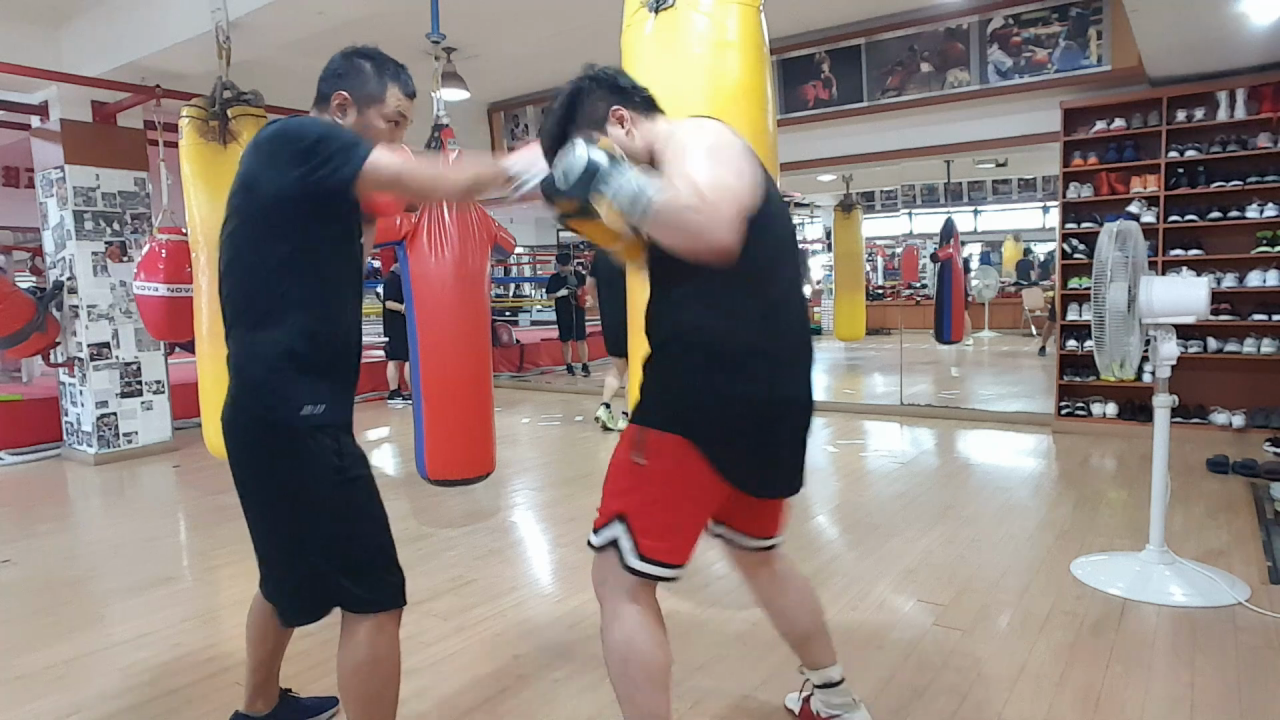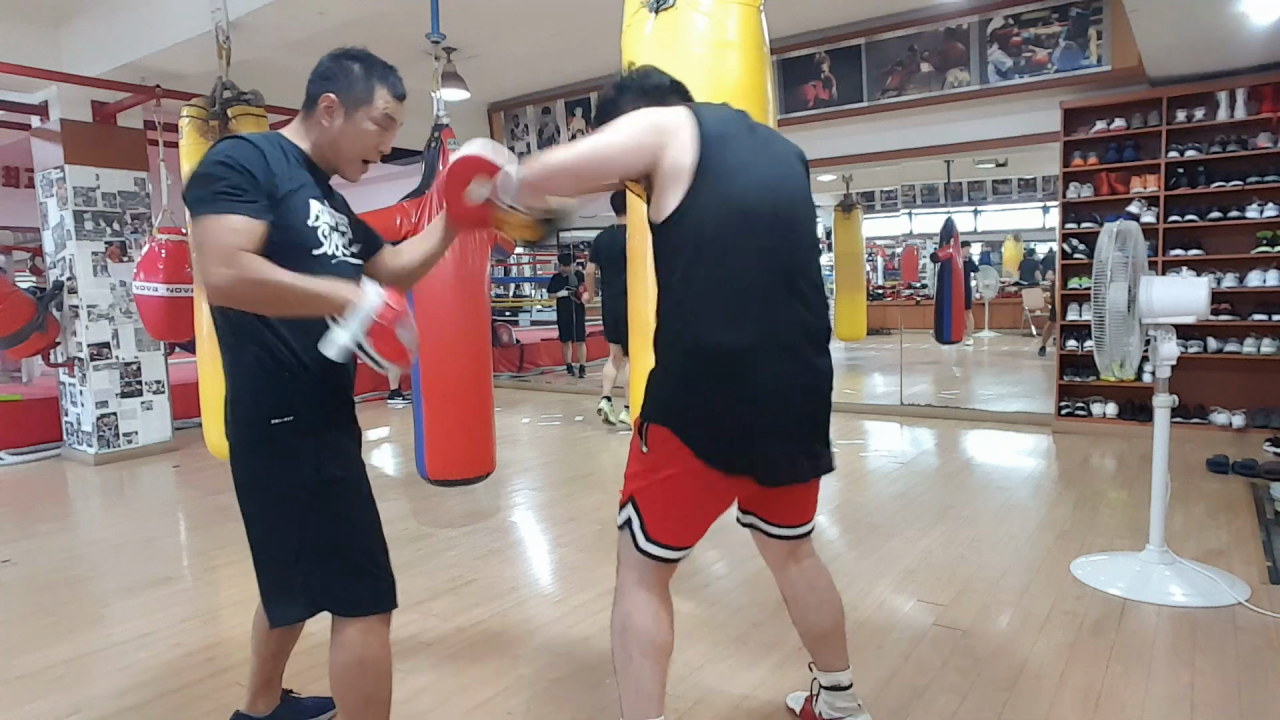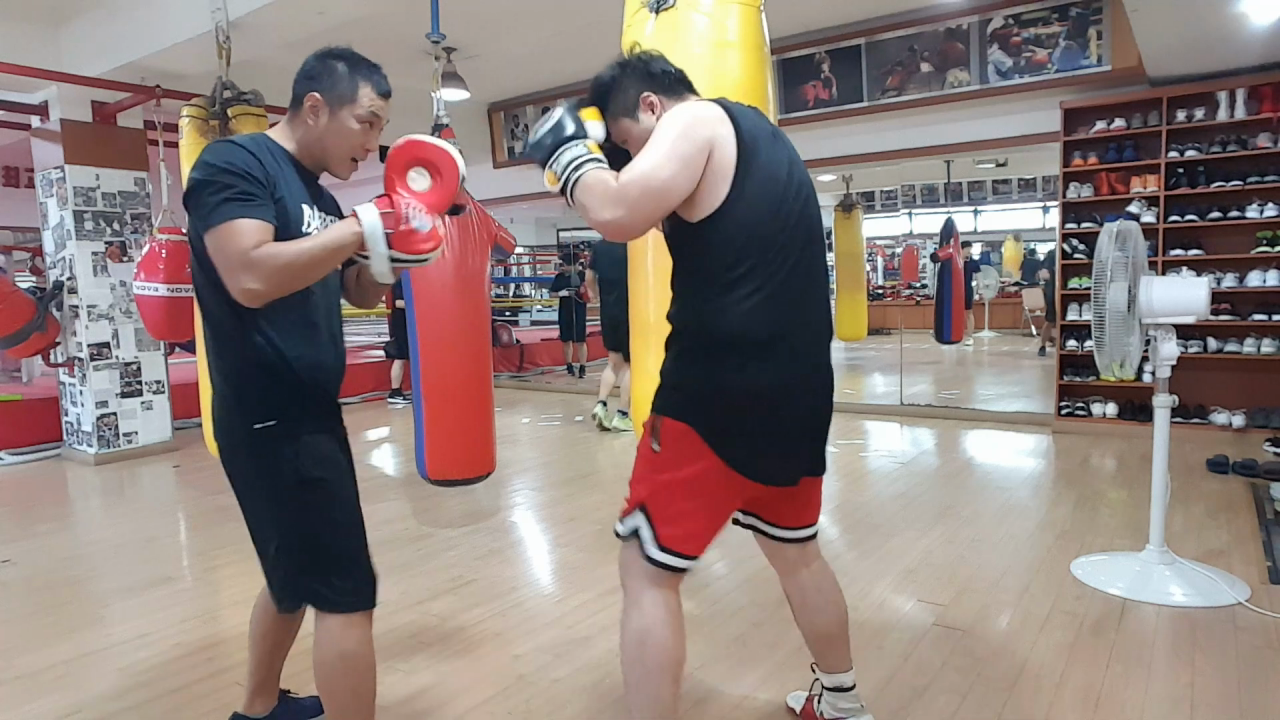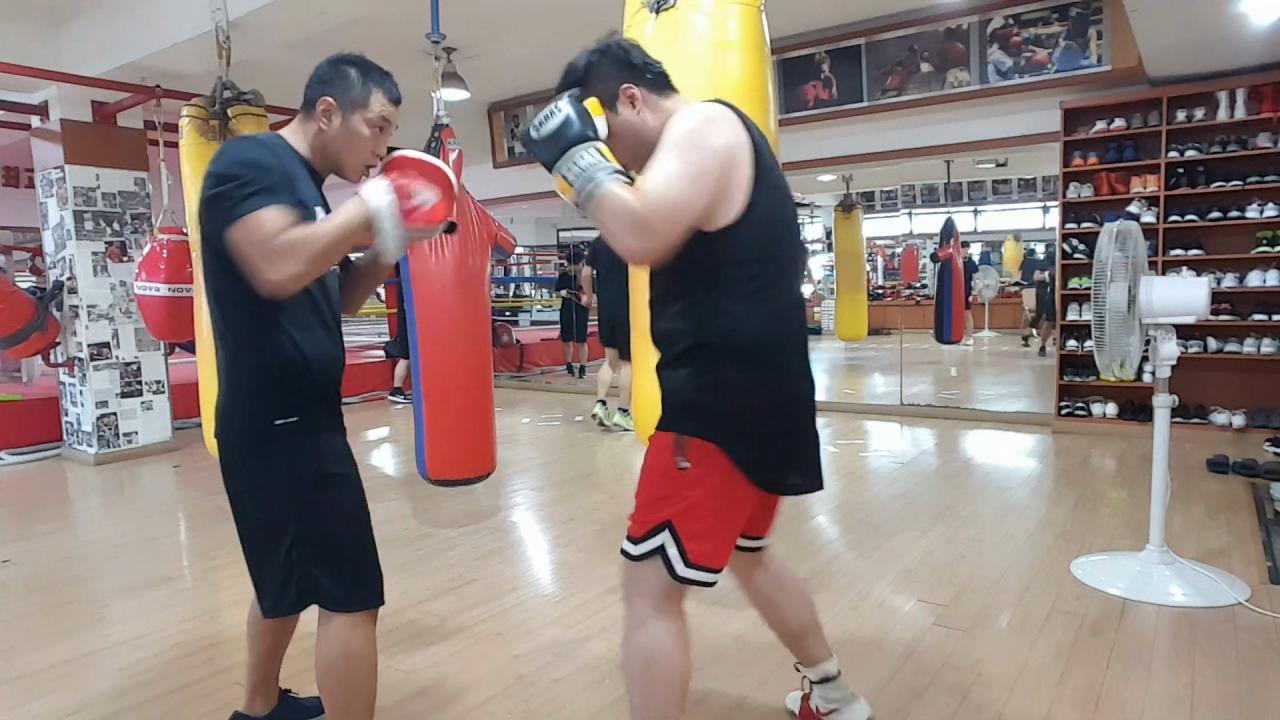
dt=0.2s
person 1, frame 1
left shoulder: (301, 171)
right shoulder: (299, 142)
left elbow: (321, 264)
right elbow: (433, 183)
left wrist: (363, 228)
right wrist: (515, 165)
left hip: (274, 412)
right hip: (295, 415)
left knee: (294, 573)
right knee: (372, 598)
person 1, frame 2
left shoulder: (325, 194)
right shoulder: (244, 161)
left elbow: (389, 273)
right elbow: (224, 275)
left wrist: (451, 217)
right wrist: (344, 303)
left hip: (315, 418)
right hip: (286, 421)
left knee: (296, 578)
right knee: (362, 600)
person 1, frame 3
left shoulder: (314, 193)
right shoulder: (236, 163)
left elbow: (359, 292)
right elbow: (254, 278)
left wrist: (395, 227)
right wrist: (362, 229)
left hip: (308, 417)
right hip: (271, 422)
left knee: (296, 574)
right knee: (345, 596)
person 1, frame 4
left shoulder: (307, 187)
right shoulder: (251, 161)
left elbow: (339, 298)
right elbow: (280, 269)
left wrist: (390, 241)
right wrist: (368, 211)
left hip: (297, 416)
right hip: (279, 419)
left knee: (291, 575)
right knee: (352, 594)
person 2, frame 1
left shoulder: (699, 141)
left elbow: (709, 229)
left wrist: (610, 181)
right wrist: (616, 230)
left hip: (698, 408)
right hip: (769, 403)
left knee: (620, 584)
right knee: (757, 552)
person 2, frame 2
left shoulder: (664, 126)
right shoulder: (781, 150)
left elbow: (546, 177)
left wrist: (521, 203)
left hip: (702, 396)
right hip: (797, 393)
left knee: (641, 570)
right knee: (789, 545)
person 2, frame 3
left shoulder: (695, 122)
right shoulder: (761, 138)
left elbow: (616, 214)
left wrist: (566, 151)
left hip: (714, 395)
right hip: (797, 391)
left knee: (646, 577)
right knee: (794, 550)
person 2, frame 4
left shoulder: (704, 124)
right shoulder: (714, 136)
left elbow: (639, 236)
right elbow: (674, 253)
left wrist: (574, 154)
right wrist: (595, 169)
left hip: (719, 404)
right hip: (771, 396)
left knee: (650, 590)
right knee: (743, 554)
person 3, frame 1
left shoulder: (600, 254)
left elbow: (590, 284)
left wrist: (596, 301)
left hip: (609, 321)
right hip: (629, 321)
left knee: (618, 367)
left ankle: (605, 407)
right ankle: (627, 416)
person 3, frame 2
left shoulder: (601, 238)
left elbow: (590, 271)
left wrist: (591, 292)
left hip: (609, 305)
right hip: (630, 304)
left knee: (615, 356)
left ankle: (606, 399)
right ankle: (629, 409)
person 3, frame 3
left shoulder: (600, 246)
left elbow: (589, 277)
left wrist: (596, 294)
left hip: (607, 311)
right hip: (629, 312)
left knee: (614, 363)
right knee: (630, 365)
left ankle: (601, 404)
right ankle: (622, 415)
person 3, frame 4
left shoulder: (598, 242)
left elbow: (585, 274)
left wrist: (589, 295)
left hip: (605, 309)
right hip: (627, 309)
left knee: (610, 360)
right knee: (629, 362)
left ankle: (601, 404)
right ankle: (623, 412)
